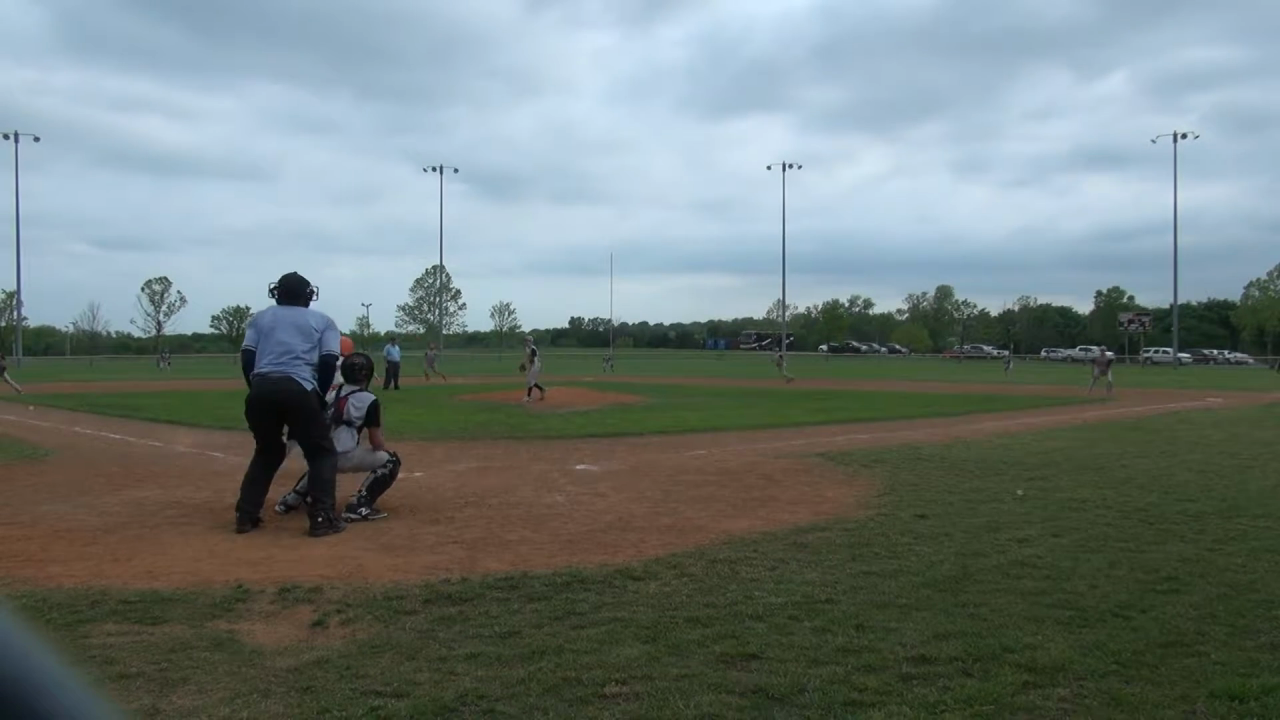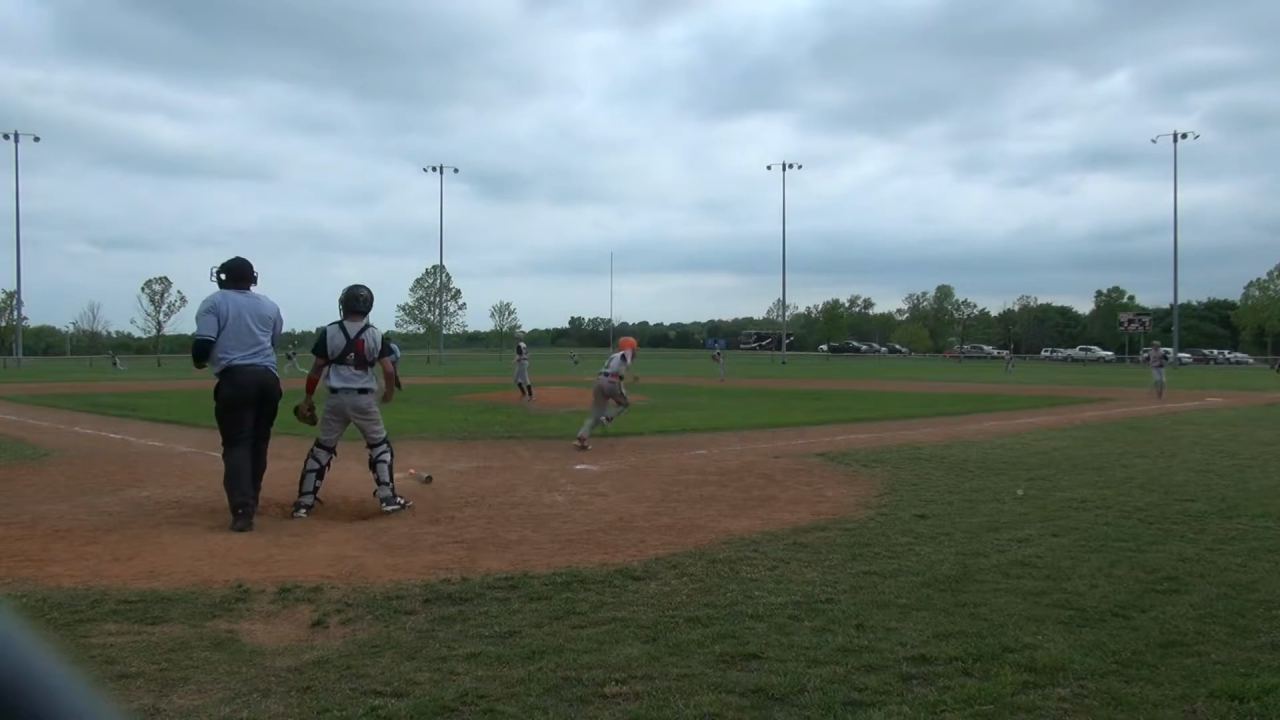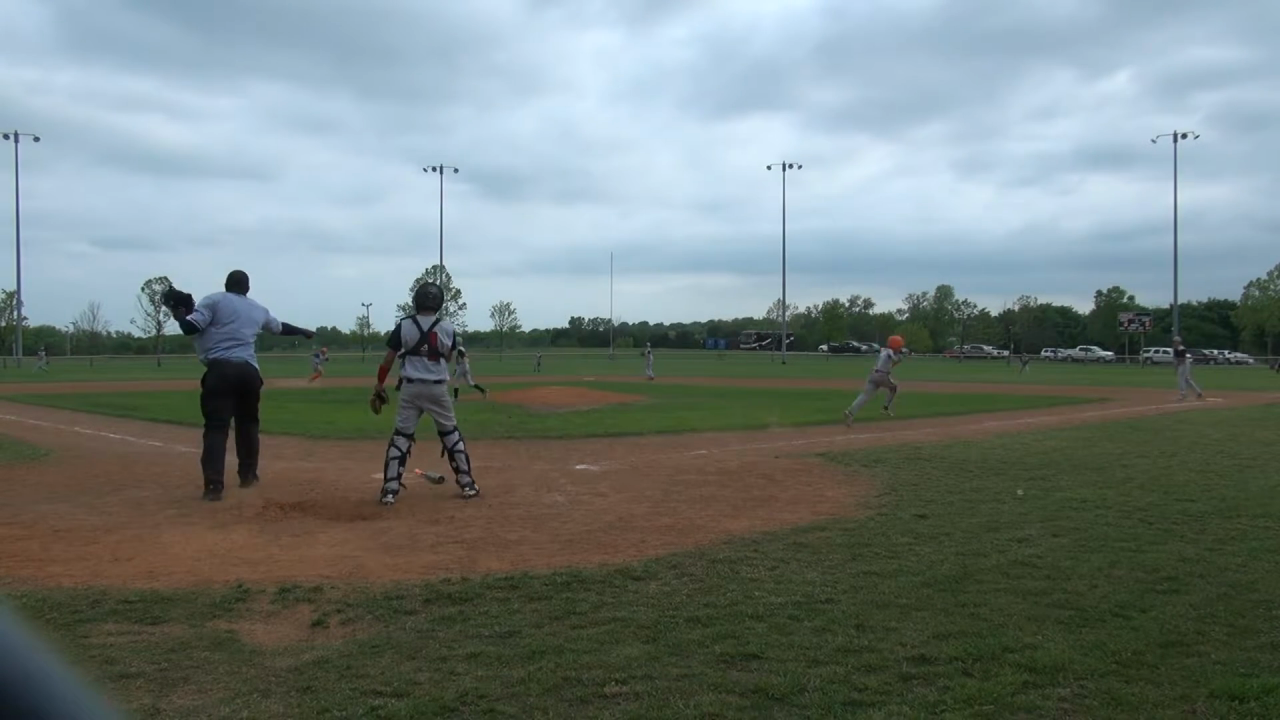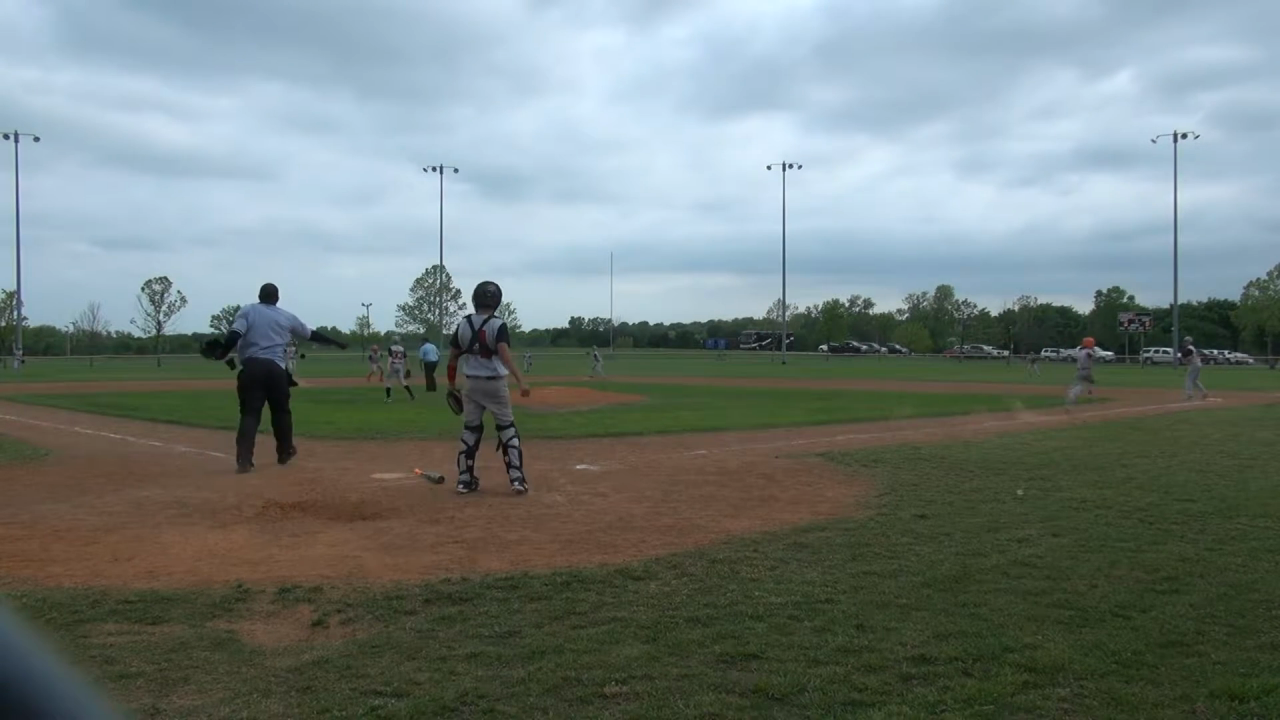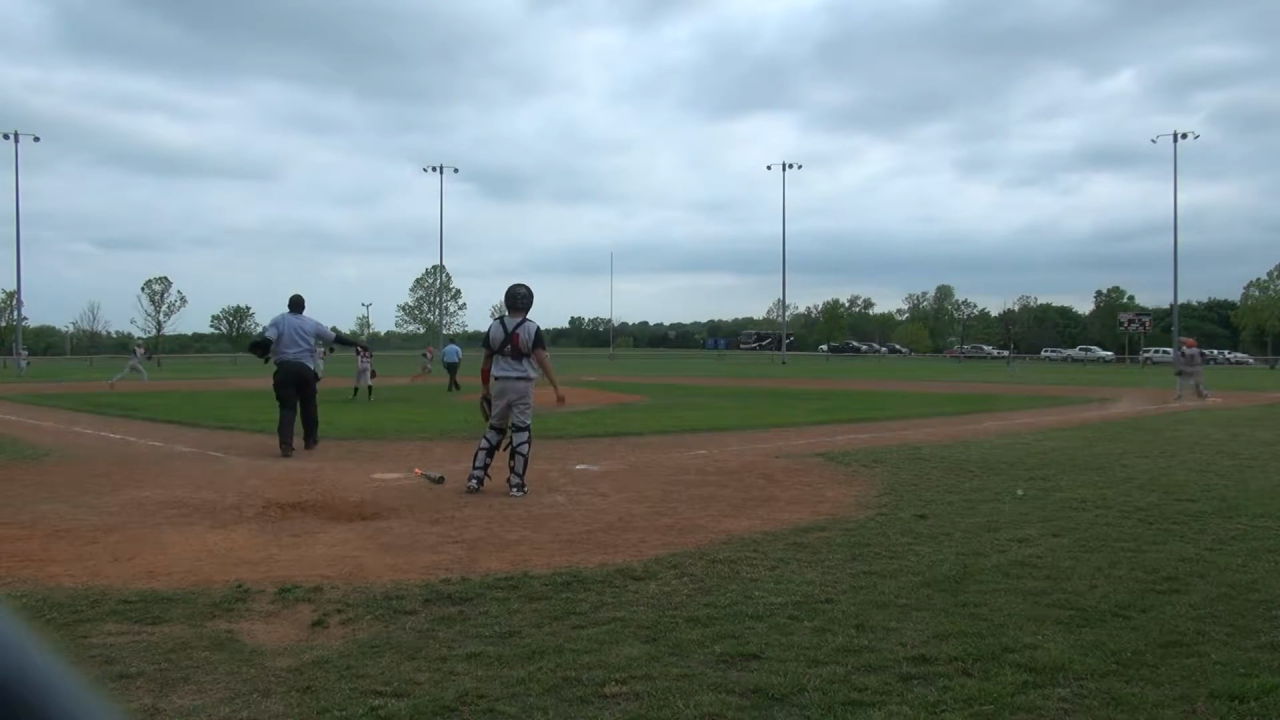
dt=1s
person 1, frame 1
left shoulder: (260, 317)
right shoulder: (323, 321)
left elbow: (247, 360)
right elbow: (328, 362)
right wrist: (319, 396)
left hip: (261, 390)
right hip: (299, 390)
left knee: (267, 451)
right knee: (322, 453)
left ankle: (245, 515)
right ankle: (321, 517)
person 1, frame 2
left shoulder: (214, 302)
right shoulder: (269, 306)
left elbow: (202, 344)
left wrist: (199, 361)
left hip: (235, 379)
right hip: (268, 377)
left knee: (237, 445)
right knee: (259, 442)
left ankle: (243, 509)
right ankle: (249, 502)
person 1, frame 3
left shoulder: (213, 300)
right shoulder: (258, 309)
left elbow: (190, 328)
right elbow: (280, 328)
left wrist: (179, 315)
right wrist: (303, 332)
left hip: (219, 370)
right hip: (248, 370)
left knee: (216, 427)
right knee: (247, 423)
left ankle: (213, 484)
right ankle: (248, 473)
person 1, frame 4
left shoulder: (247, 311)
right shoulder: (287, 317)
left elbow: (234, 335)
right elbow: (311, 335)
left wrist: (222, 353)
right wrist: (335, 342)
left hip: (252, 368)
right hip: (276, 369)
left knee: (250, 414)
right knee: (281, 412)
left ankle: (244, 460)
right ankle: (285, 452)
person 1, frame 5
left shoulder: (278, 320)
right shoulder: (313, 324)
left elbow: (267, 341)
right elbow: (335, 338)
left wrist: (263, 354)
right wrist: (358, 344)
left hip: (284, 369)
right hip: (305, 369)
left knee: (287, 407)
right knee: (308, 406)
left ankle: (286, 445)
right ankle: (310, 440)
person 2, frame 1
left shoulder: (332, 394)
right shoulder: (370, 400)
right elbow: (376, 443)
right wrist: (383, 446)
right hip: (340, 457)
right knee: (390, 461)
left ankle: (292, 499)
right ankle: (360, 505)
person 2, frame 2
left shoulder: (329, 332)
right shoulder: (375, 335)
left elbow: (317, 369)
right elbow: (389, 371)
left wrist: (308, 398)
right wrist: (389, 392)
left hip: (337, 399)
right hip: (365, 399)
left knee: (322, 449)
right knee: (380, 446)
left ankle: (304, 502)
right ankle: (388, 497)
person 2, frame 3
left shoulder: (404, 326)
right shoulder: (447, 328)
left elbow: (388, 359)
left wrist: (379, 384)
left hip: (411, 388)
right hip: (438, 388)
left knee: (401, 437)
right knee: (451, 434)
left ankle: (390, 489)
right ankle: (466, 483)
person 2, frame 4
left shoulder: (463, 325)
right shoulder: (498, 325)
left elbow: (453, 357)
right elbow: (504, 354)
left wrist: (451, 383)
right wrist: (521, 381)
left hip: (471, 384)
right hip: (495, 383)
left knee: (470, 430)
right knee: (507, 429)
left ankle: (464, 480)
right ankle: (516, 479)
person 2, frame 5
left shoulder: (494, 326)
right shoulder: (532, 328)
left elbow: (487, 359)
right elbow: (542, 360)
left wrist: (485, 387)
right wrist: (556, 387)
left hip: (499, 384)
right hip: (522, 385)
left knee: (494, 429)
right knee: (521, 432)
left ankle: (476, 477)
right ankle: (516, 483)
